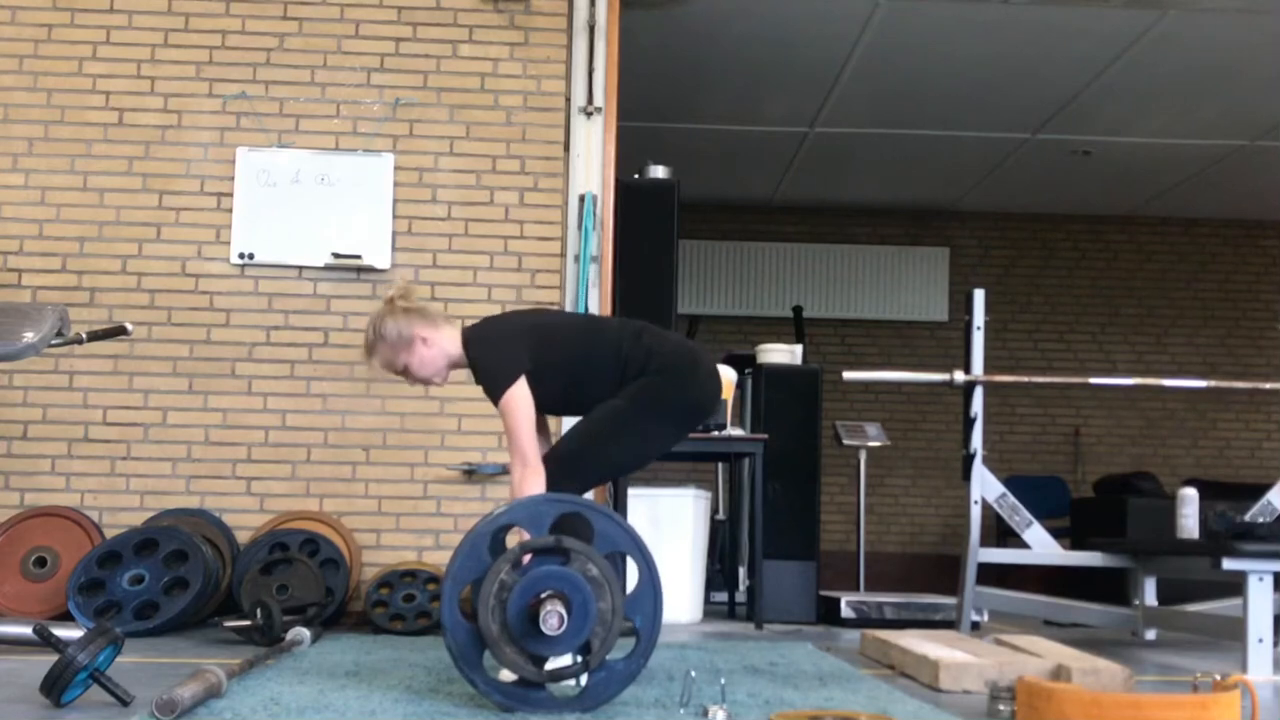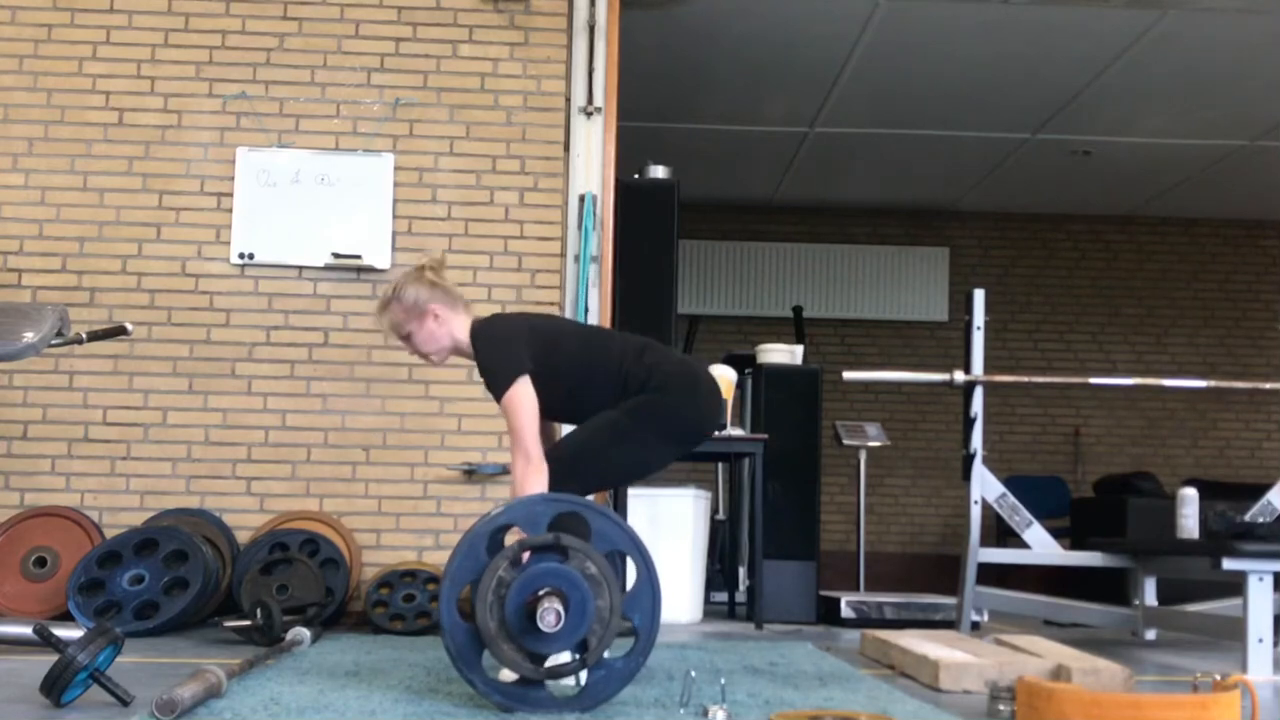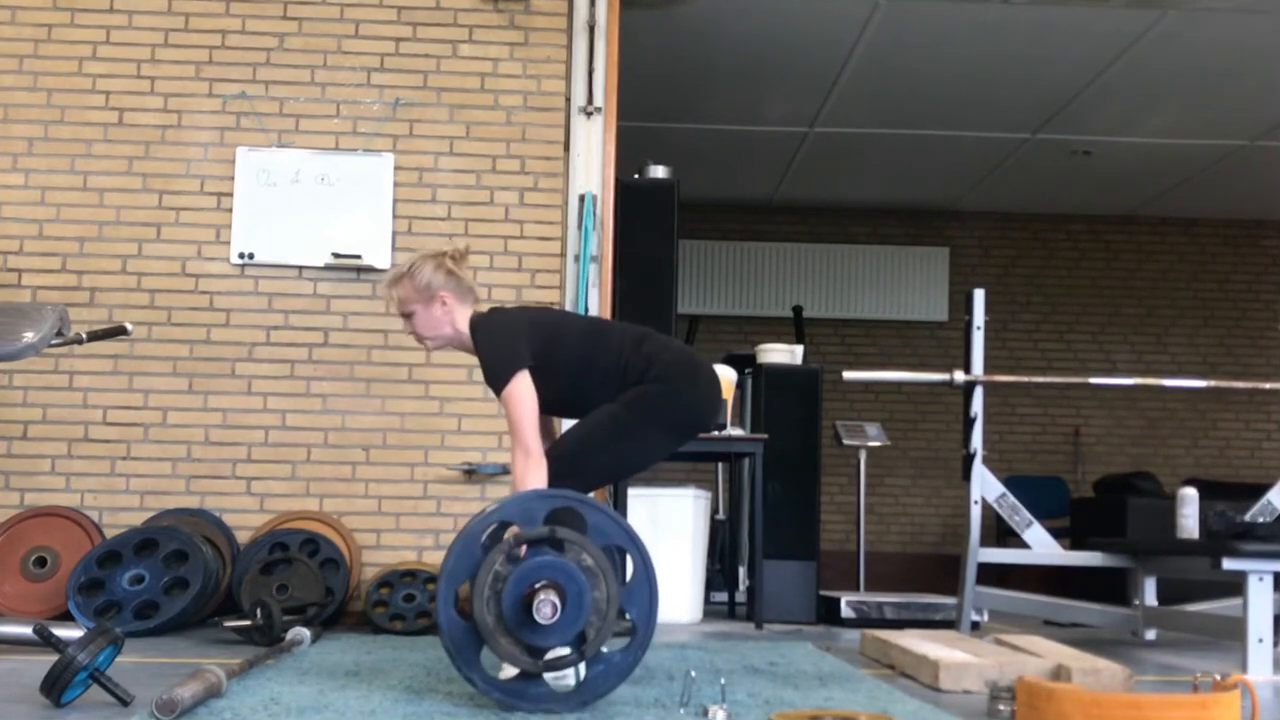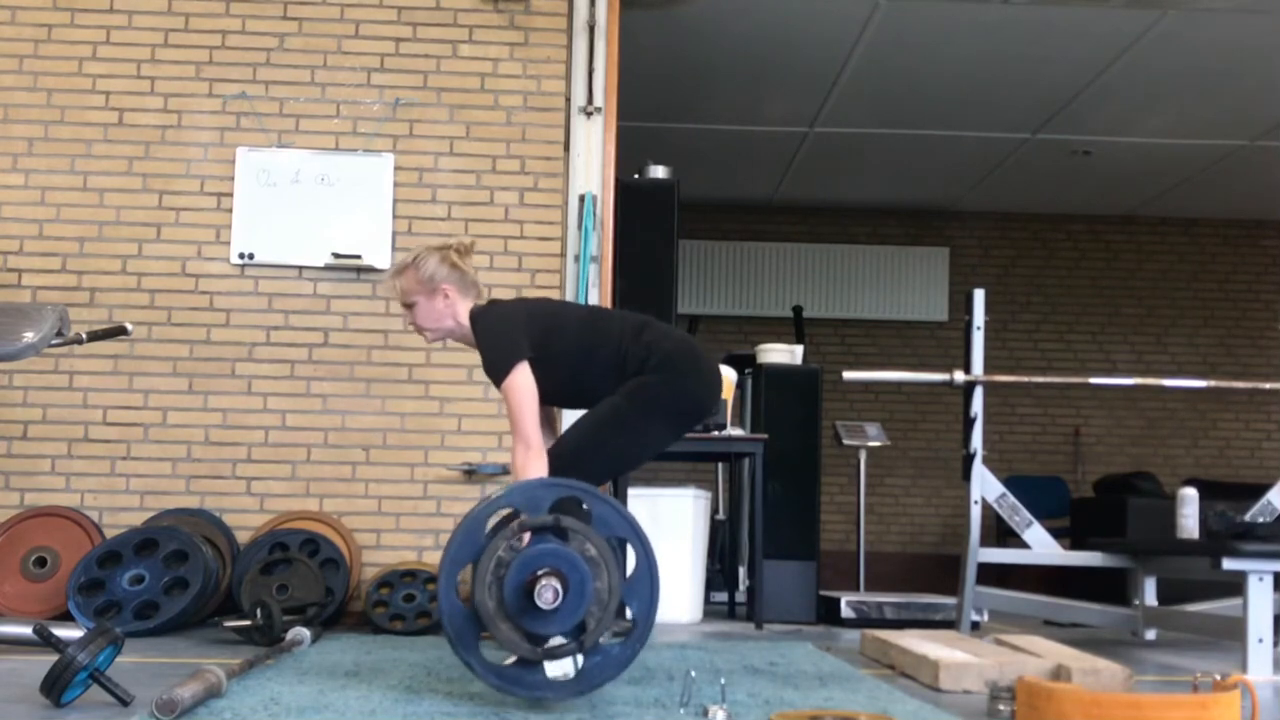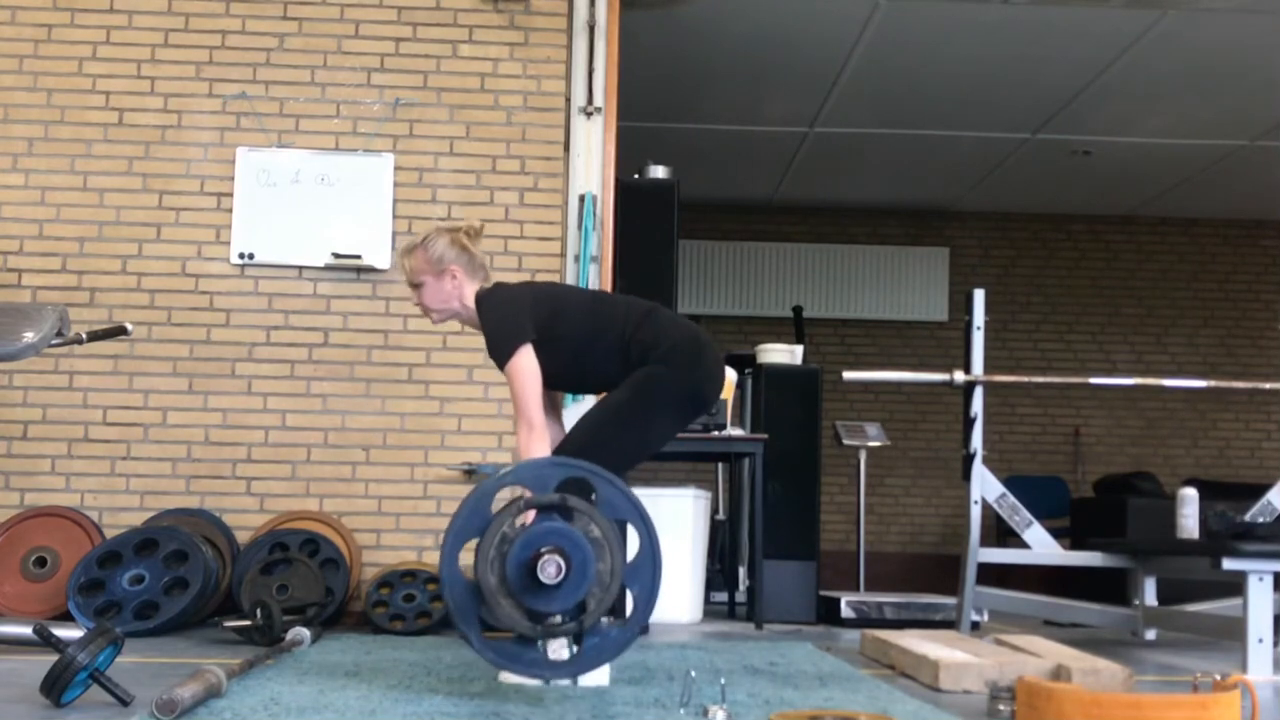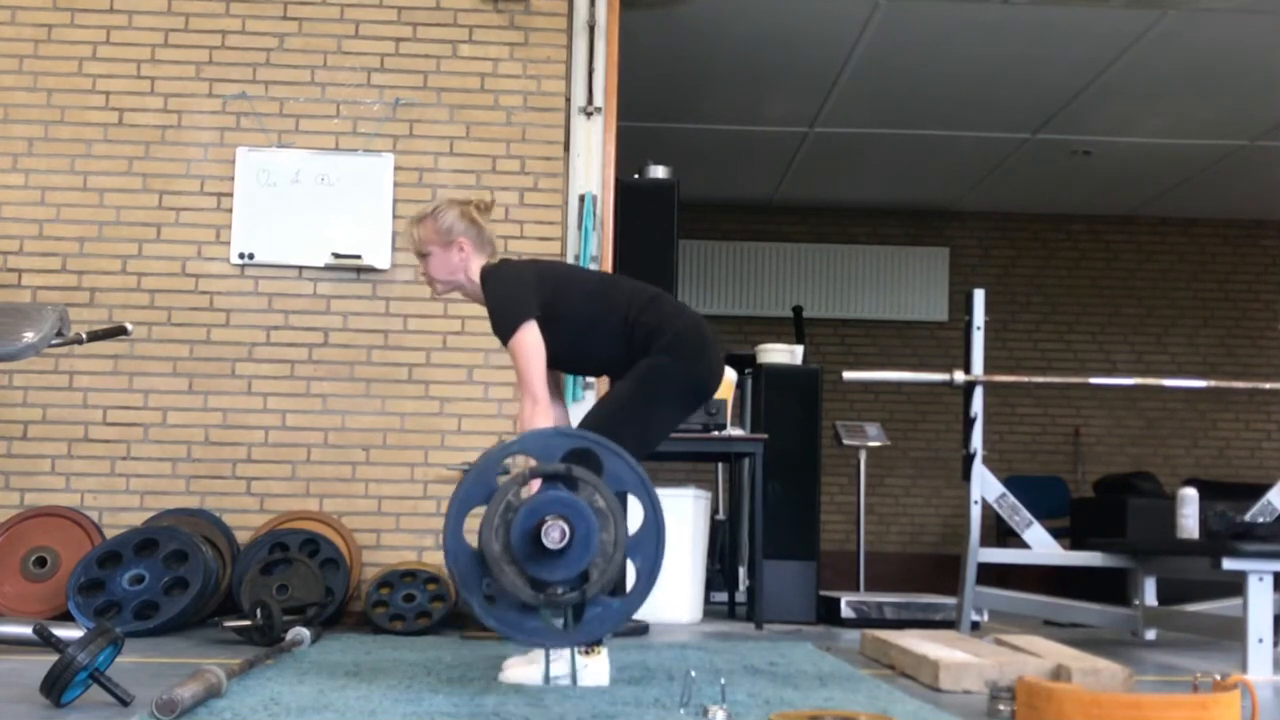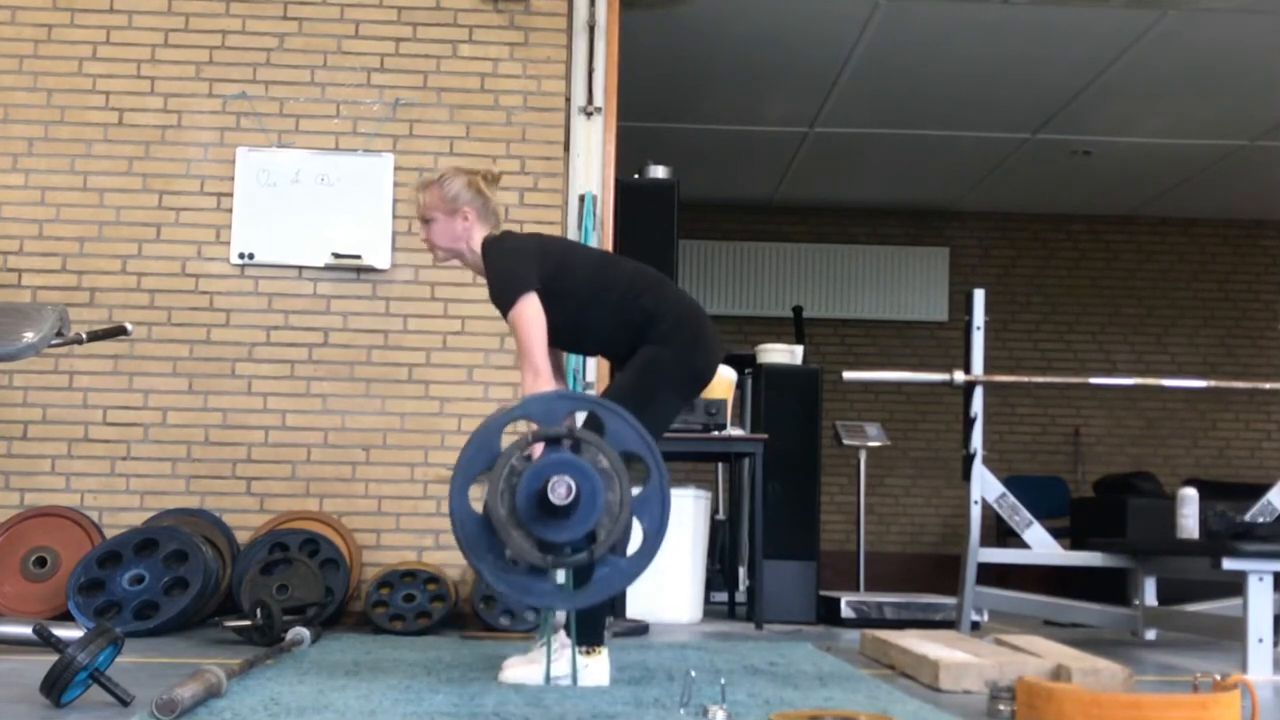
dt=0.2s
person 1, frame 1
left shoulder: (491, 350)
right shoulder: (496, 344)
left elbow: (527, 466)
right elbow: (538, 464)
left hip: (678, 381)
right hip: (675, 380)
left knee: (556, 482)
right knee: (558, 482)
person 1, frame 2
left shoulder: (497, 345)
right shoulder: (502, 339)
left elbow: (529, 462)
right elbow: (541, 459)
left hip: (677, 397)
right hip: (680, 396)
left knee: (553, 486)
right knee: (555, 486)
person 1, frame 3
left shoulder: (496, 339)
right shoulder: (503, 333)
left elbow: (529, 454)
right elbow: (541, 451)
left hip: (675, 388)
right hip: (680, 387)
left knee: (554, 484)
right knee: (555, 485)
person 1, frame 4
left shoulder: (496, 330)
right shoulder: (505, 324)
left elbow: (529, 446)
right elbow: (542, 441)
left hip: (674, 377)
right hip: (680, 376)
left knee: (560, 482)
right knee: (559, 482)
person 1, frame 5
left shoulder: (504, 313)
right shoulder: (508, 306)
left elbow: (532, 428)
right elbow: (547, 424)
left hip: (679, 366)
right hip: (678, 365)
person 1, frame 6
left shoulder: (505, 287)
right shoulder: (516, 284)
left elbow: (536, 403)
right elbow: (550, 400)
left wrist: (536, 485)
left hip: (678, 356)
right hip: (681, 355)
left ankle: (584, 650)
right ankle: (579, 637)
person 1, frame 7
left shoulder: (506, 259)
right shoulder: (517, 257)
left elbow: (537, 375)
right elbow: (549, 373)
left hip: (674, 345)
right hip: (673, 345)
left ankle: (586, 651)
right ankle: (580, 636)
